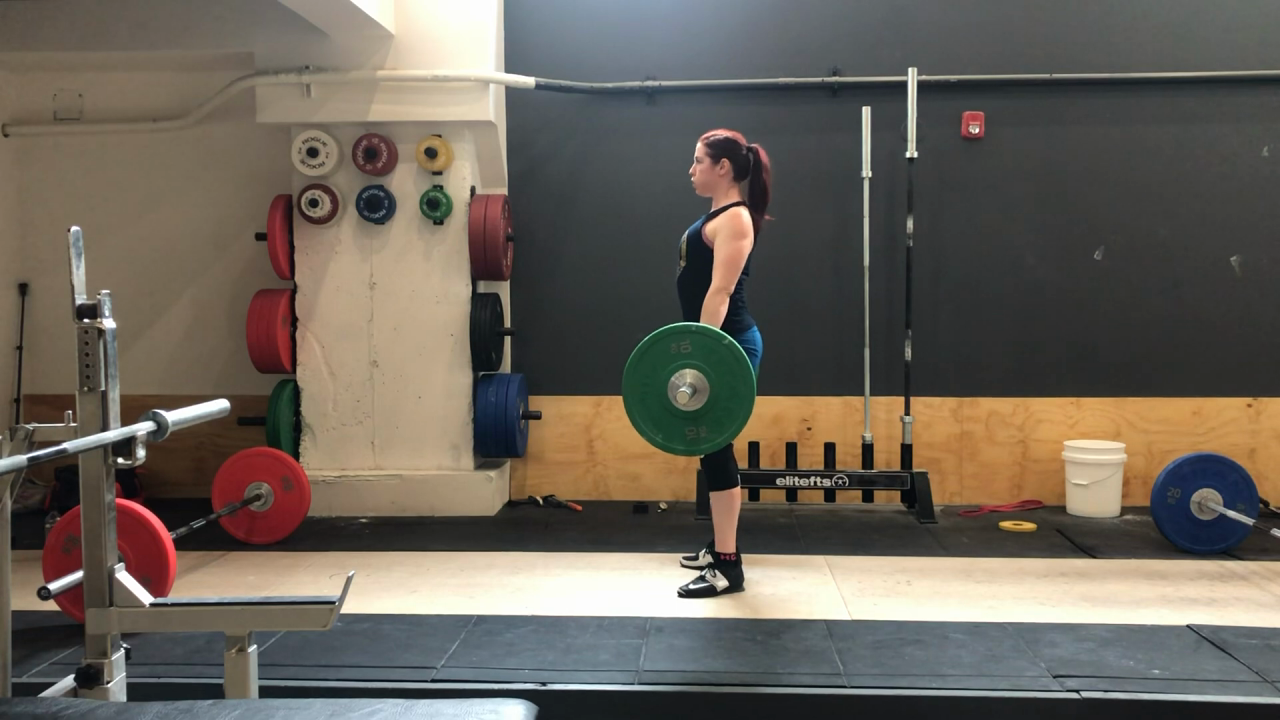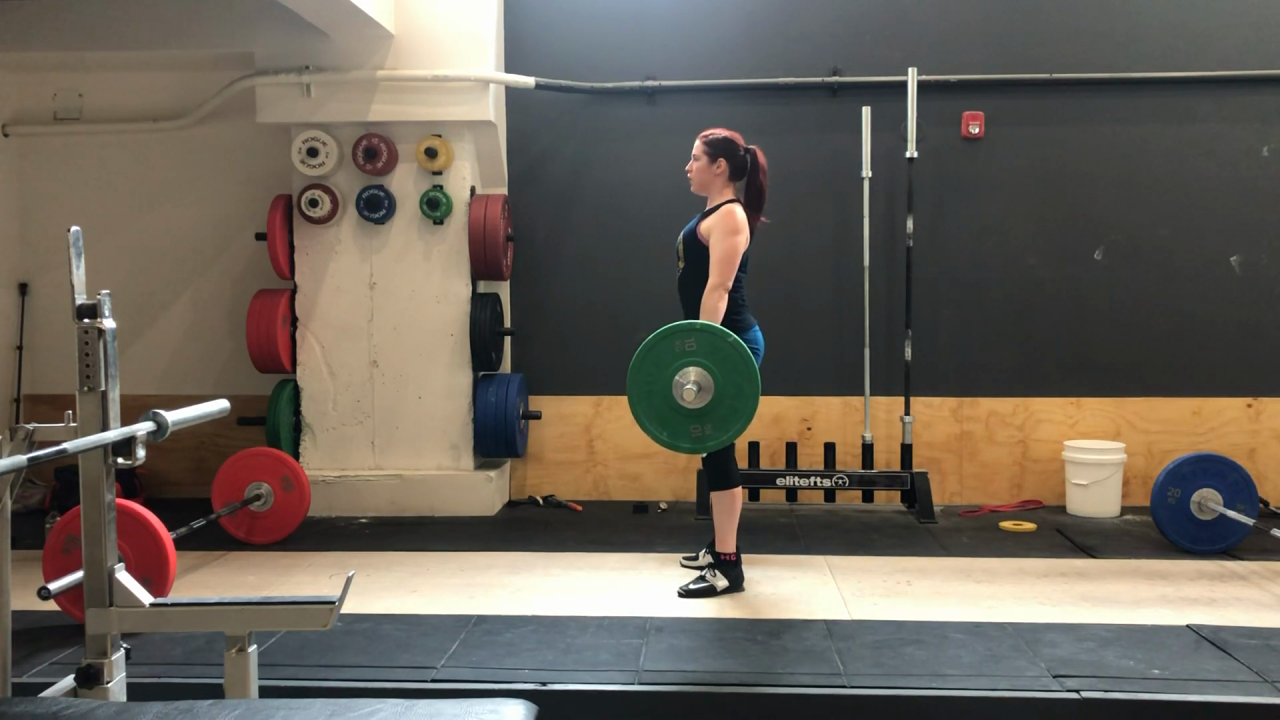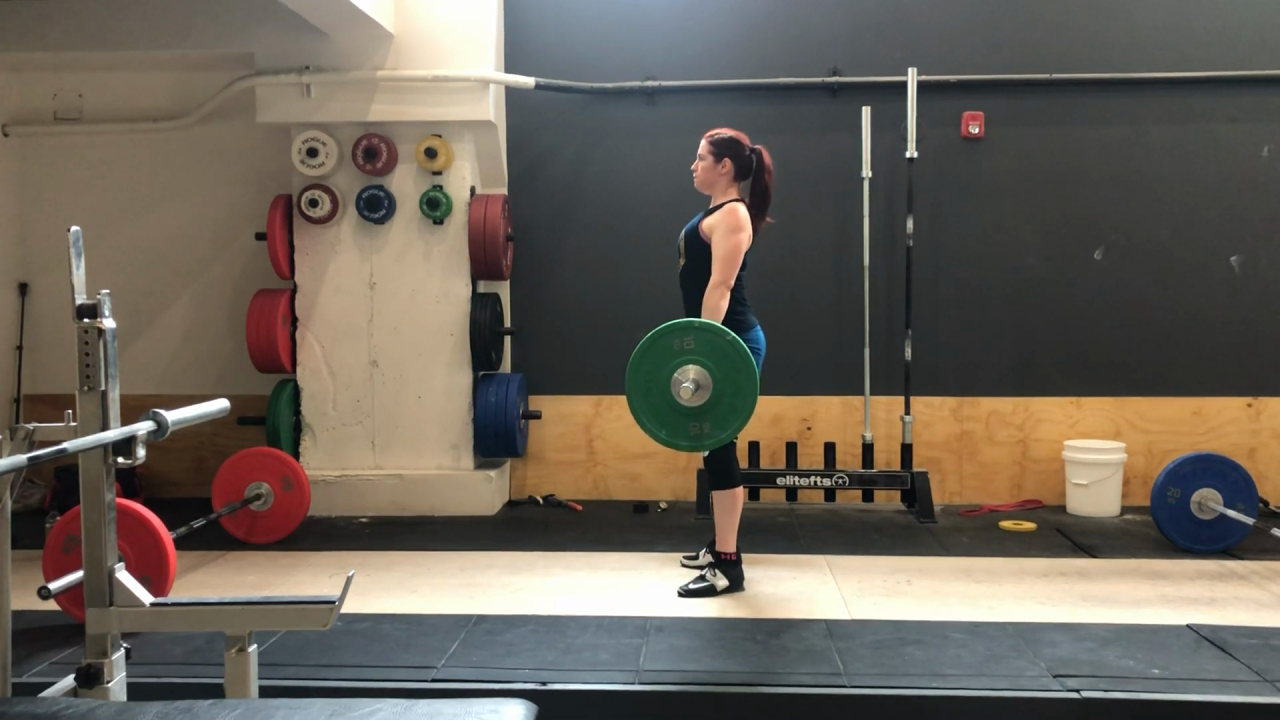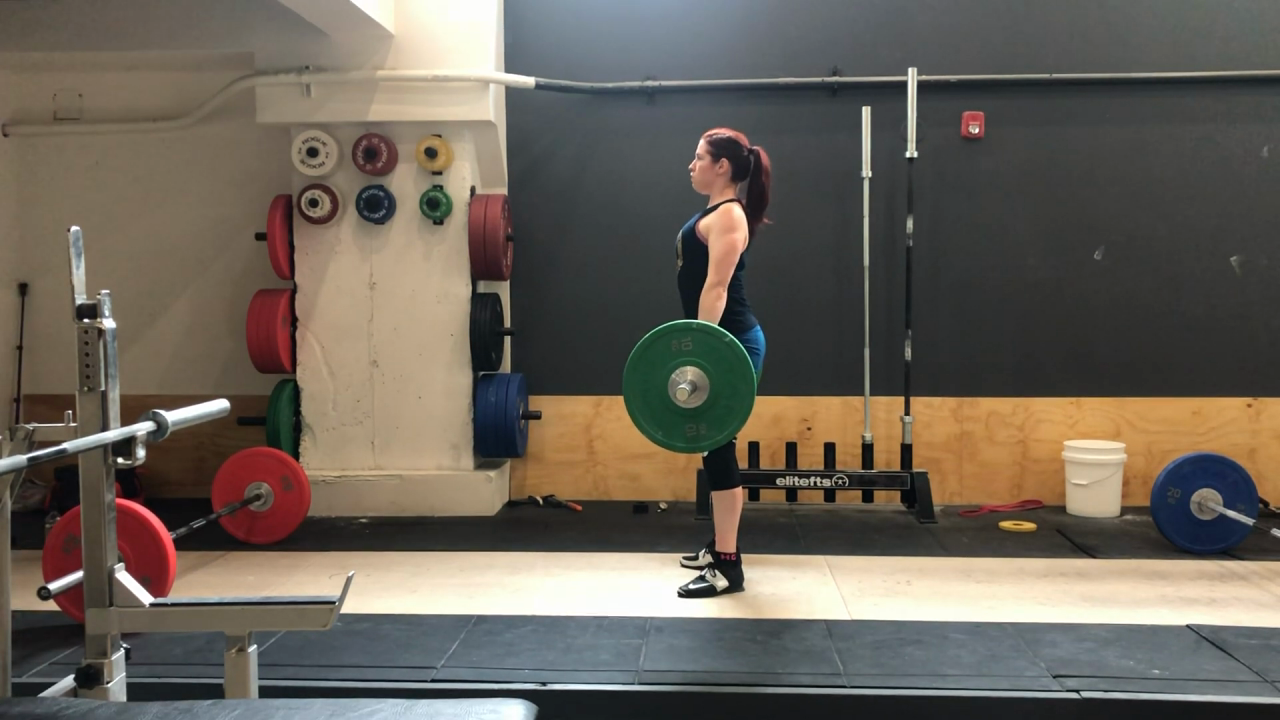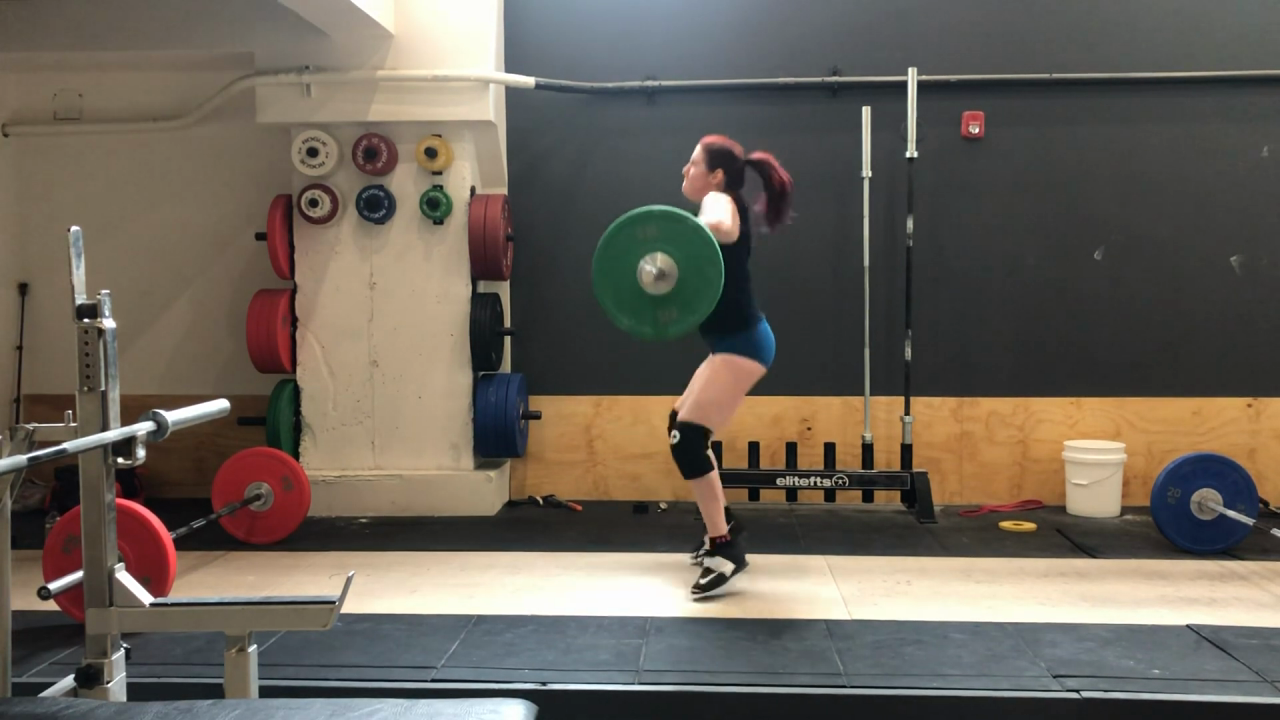
dt=0.7s
person 1, frame 1
left shoulder: (734, 219)
right shoulder: (719, 216)
left elbow: (721, 291)
left knee: (716, 451)
right knee: (711, 449)
left ankle: (727, 567)
right ankle: (720, 548)
person 1, frame 2
left shoulder: (729, 216)
right shoulder: (713, 214)
left elbow: (719, 289)
left knee: (718, 449)
right knee: (712, 447)
left ankle: (727, 566)
right ankle: (720, 548)
person 1, frame 3
left shoulder: (731, 215)
right shoulder: (717, 212)
left elbow: (721, 286)
left knee: (719, 448)
right knee: (713, 447)
left ankle: (727, 566)
right ankle: (720, 547)
person 1, frame 4
left shoulder: (728, 215)
right shoulder: (717, 212)
left elbow: (717, 288)
left hip: (729, 343)
left knee: (718, 450)
right knee: (713, 448)
left ankle: (727, 566)
right ankle: (720, 547)
person 1, frame 5
left shoulder: (720, 204)
right shoulder: (719, 206)
left elbow: (714, 224)
left hip: (742, 343)
right hip: (736, 340)
left knee: (685, 437)
right knee: (686, 431)
left ankle: (725, 549)
right ankle: (722, 524)
